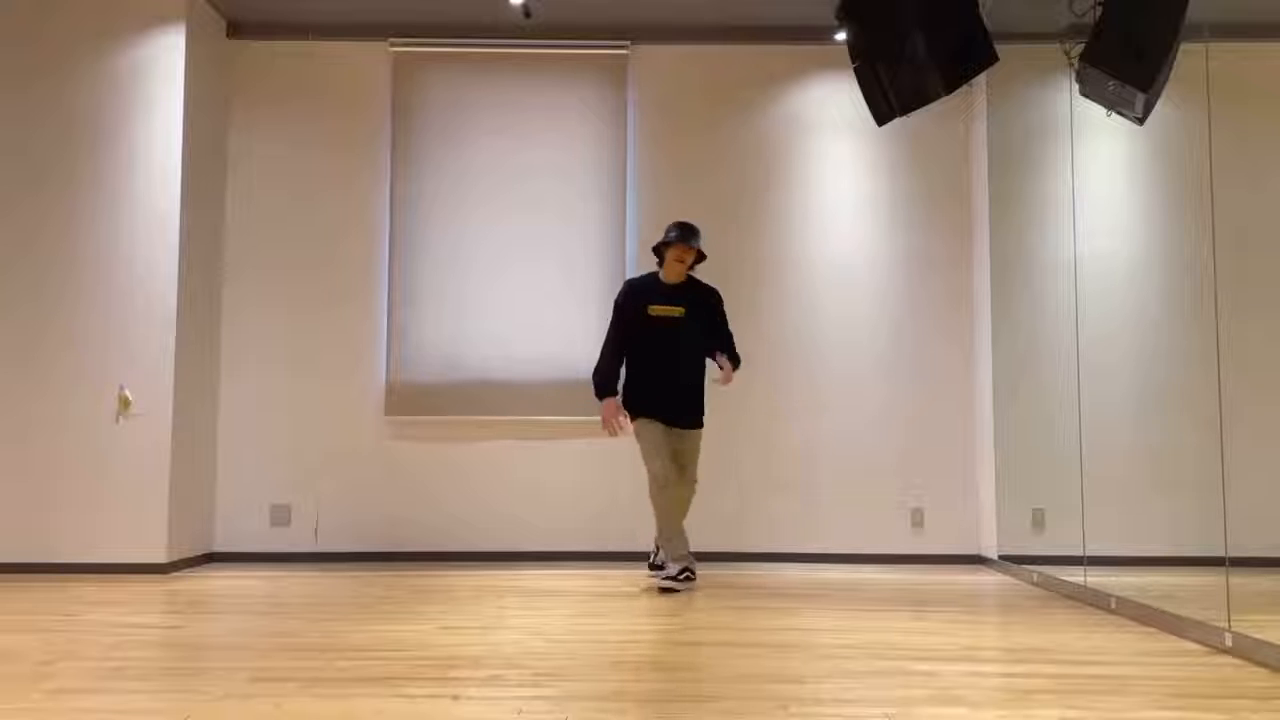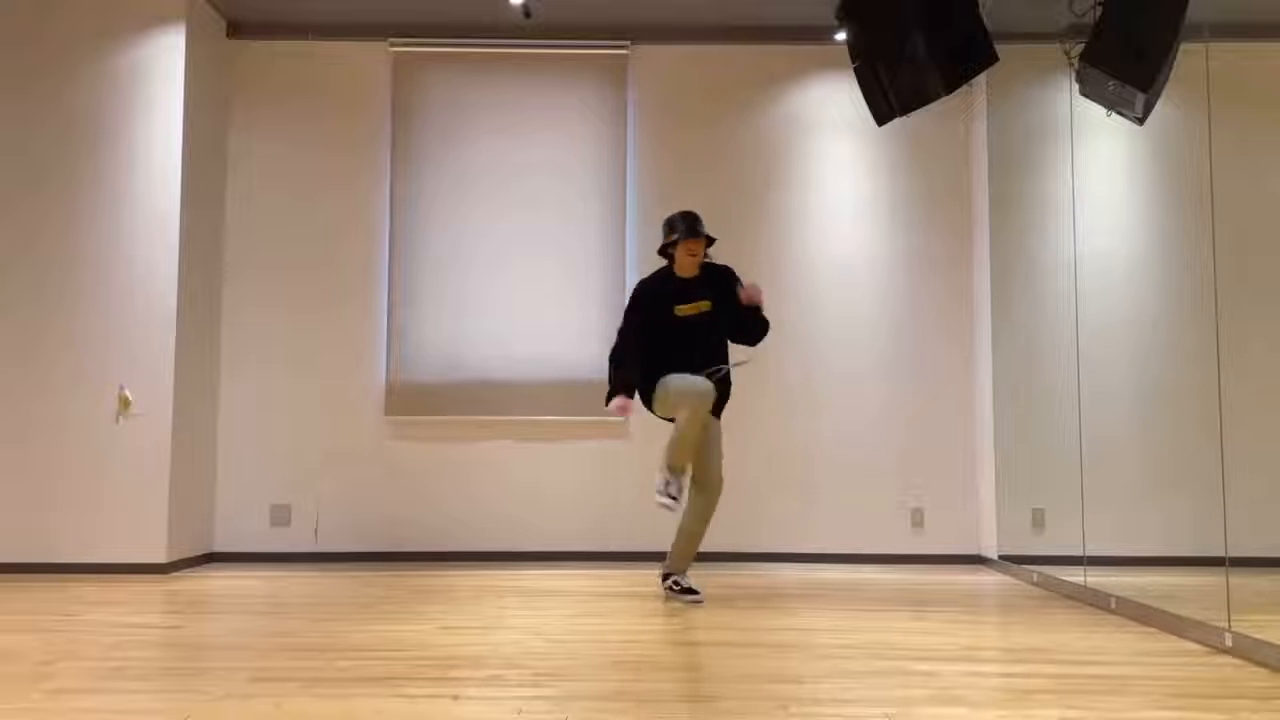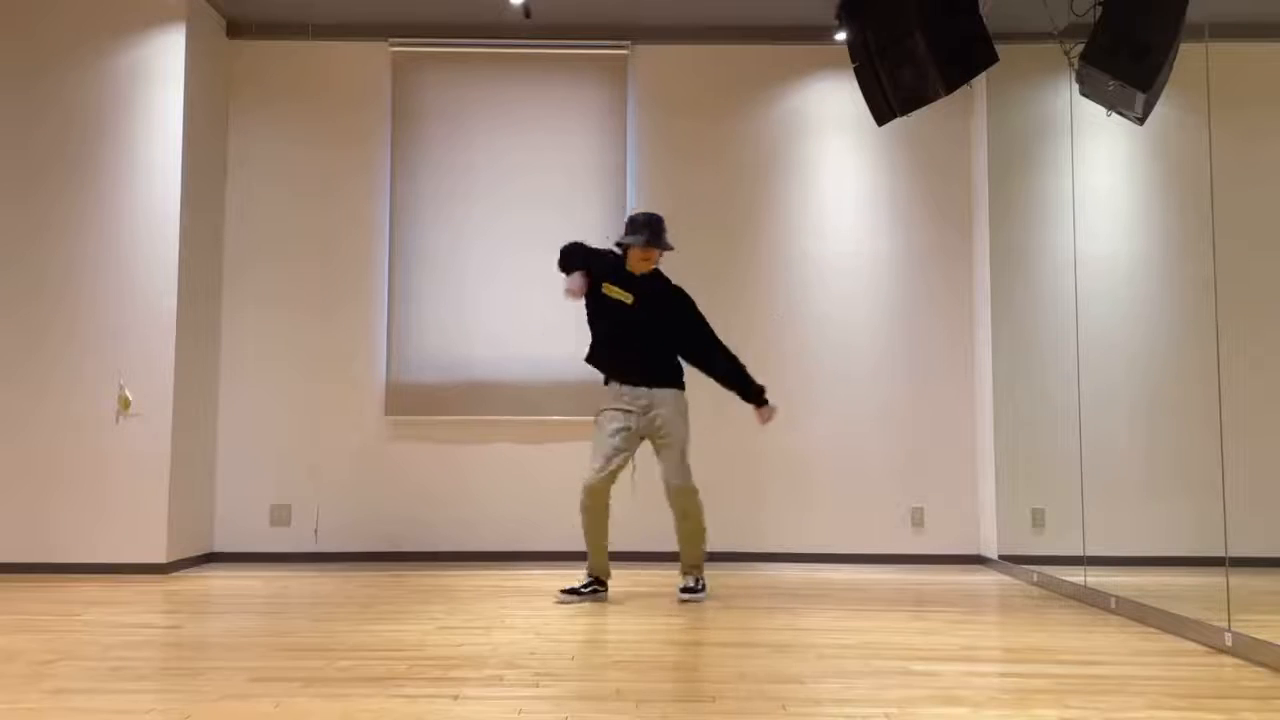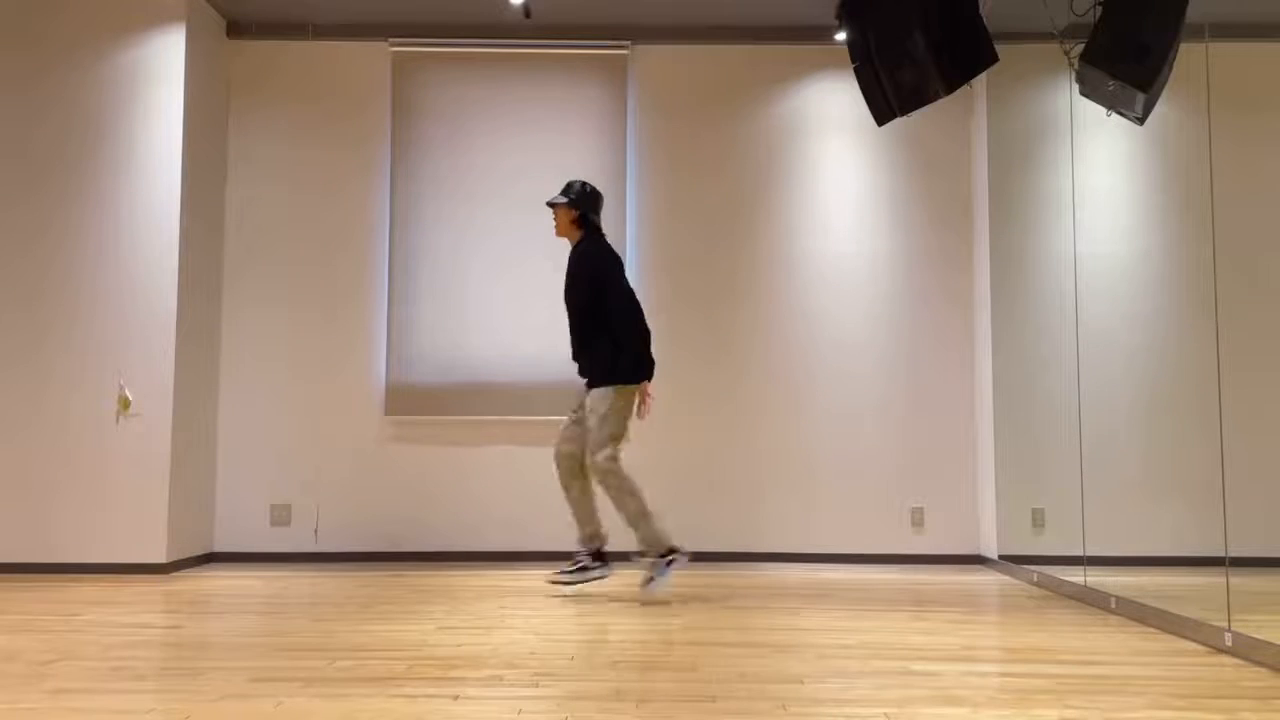
dt=0.7s
person 1, frame 1
left shoulder: (706, 297)
right shoulder: (635, 291)
left elbow: (720, 343)
right elbow: (614, 345)
left wrist: (728, 365)
right wrist: (607, 393)
left hip: (688, 405)
right hip: (645, 405)
left knee: (683, 483)
right knee: (661, 478)
left ankle: (664, 546)
right ankle: (681, 563)
person 1, frame 2
left shoulder: (723, 280)
right shoulder: (651, 291)
left elbow: (750, 334)
right elbow: (627, 347)
left wrist: (752, 307)
right wrist: (620, 392)
left hip: (708, 399)
right hip: (664, 387)
left knee: (710, 486)
right knee: (699, 390)
left ankle: (675, 573)
right ankle: (672, 472)
person 1, frame 3
left shoulder: (670, 296)
right shoulder: (608, 266)
left elbow: (710, 351)
right elbow: (571, 254)
left wrist: (757, 397)
right wrist: (575, 272)
left hip: (665, 395)
right hip: (621, 395)
left knee: (680, 488)
right knee: (595, 484)
left ankle: (692, 571)
right ankle: (597, 577)
person 1, frame 4
left shoulder: (591, 254)
right shoulder: (589, 253)
left elbow: (625, 312)
right elbow: (625, 313)
left wrist: (638, 372)
right wrist: (640, 370)
left hip: (614, 376)
right hip: (604, 376)
left knee: (602, 461)
right knee: (567, 453)
left ankle: (661, 551)
right ankle: (591, 551)
